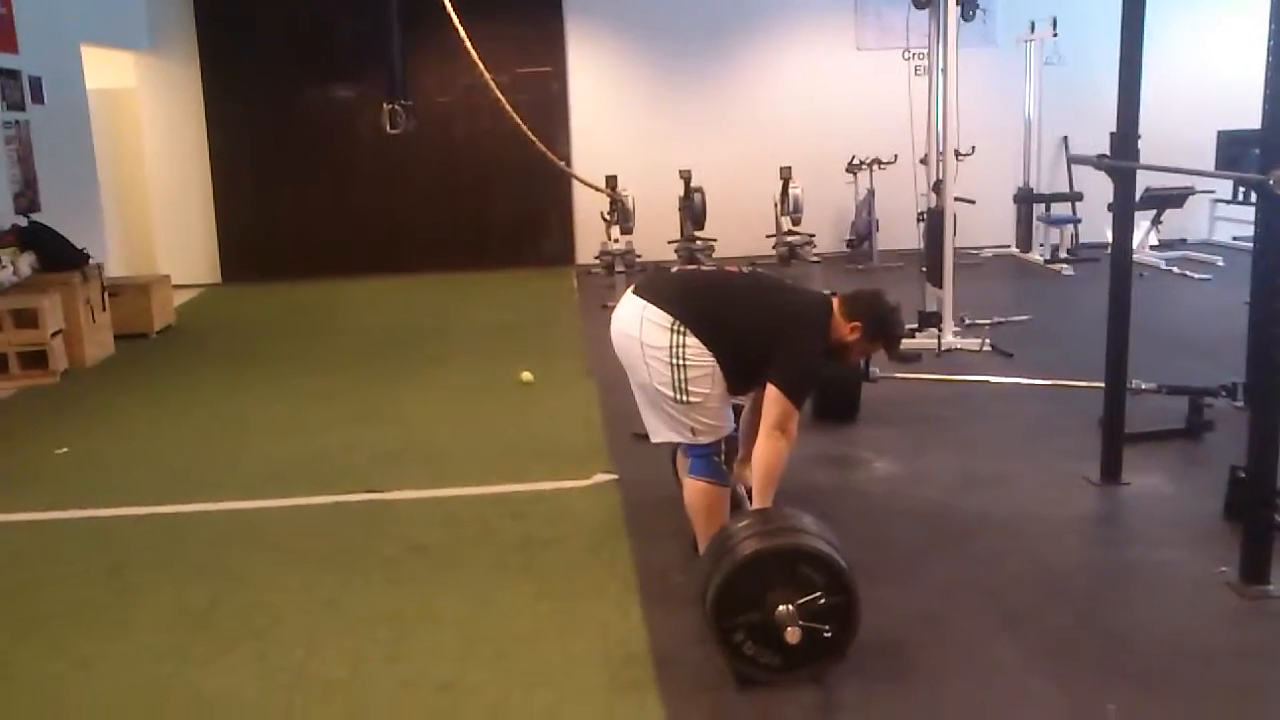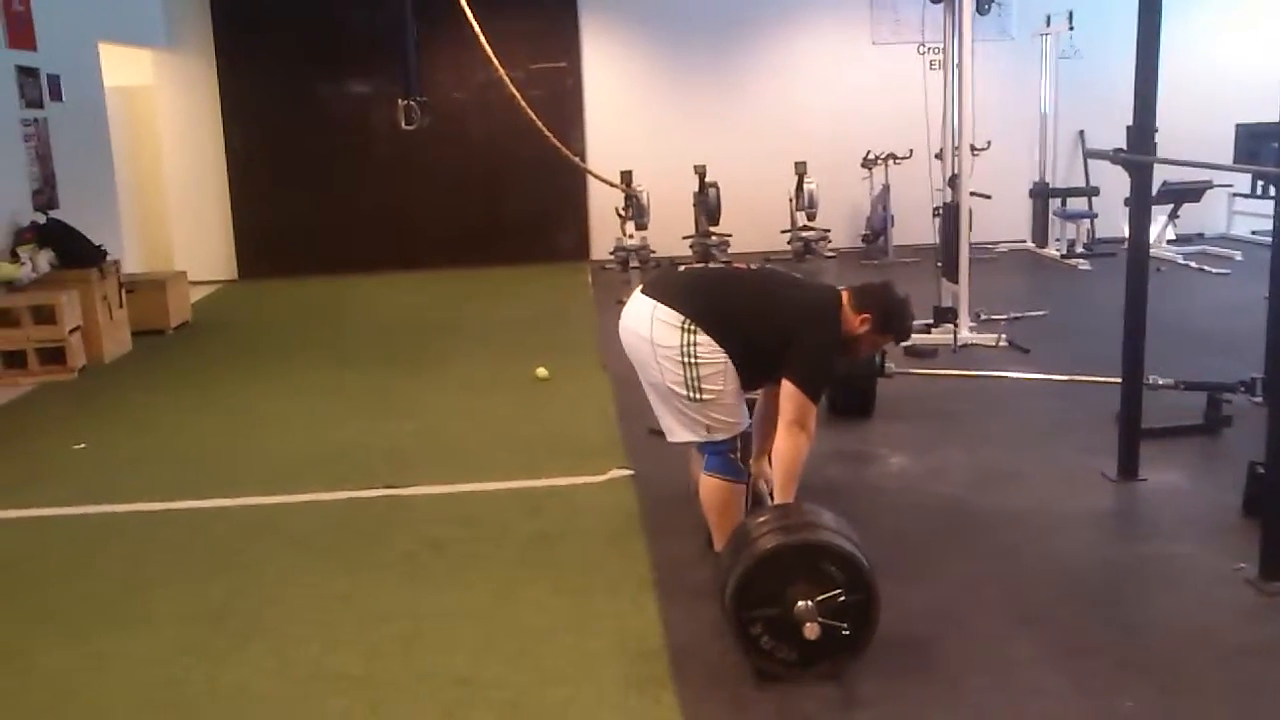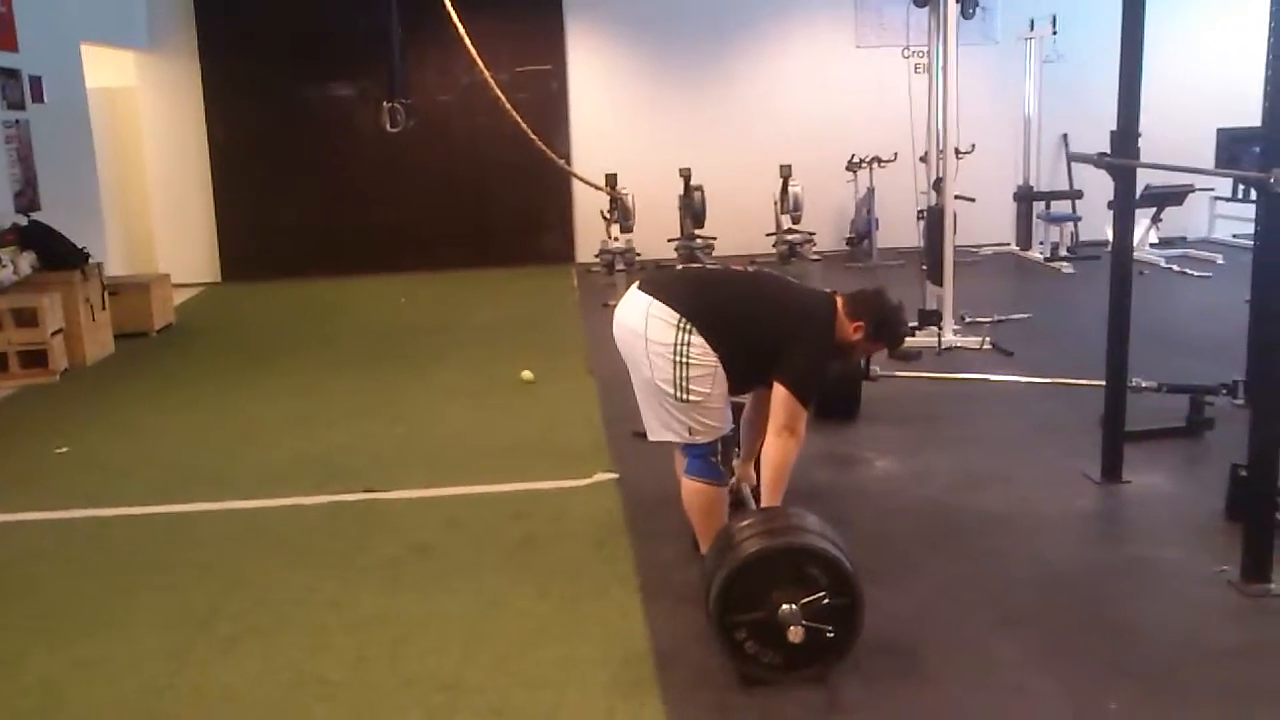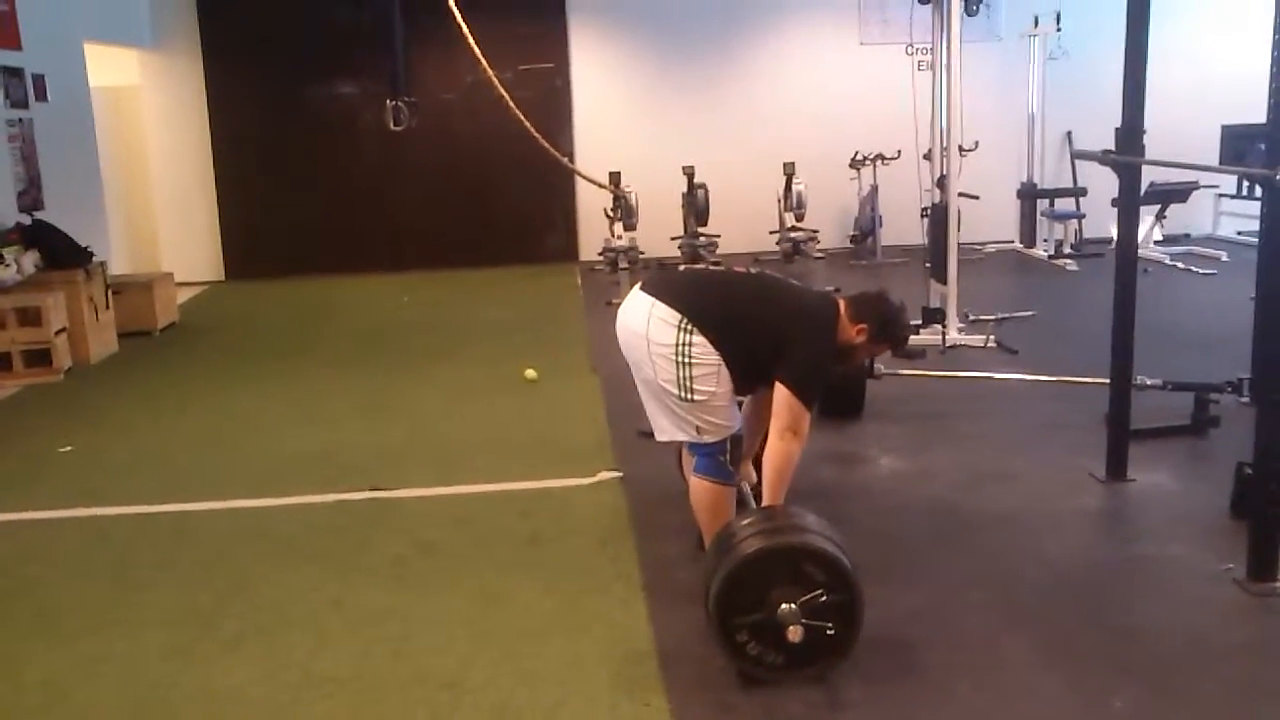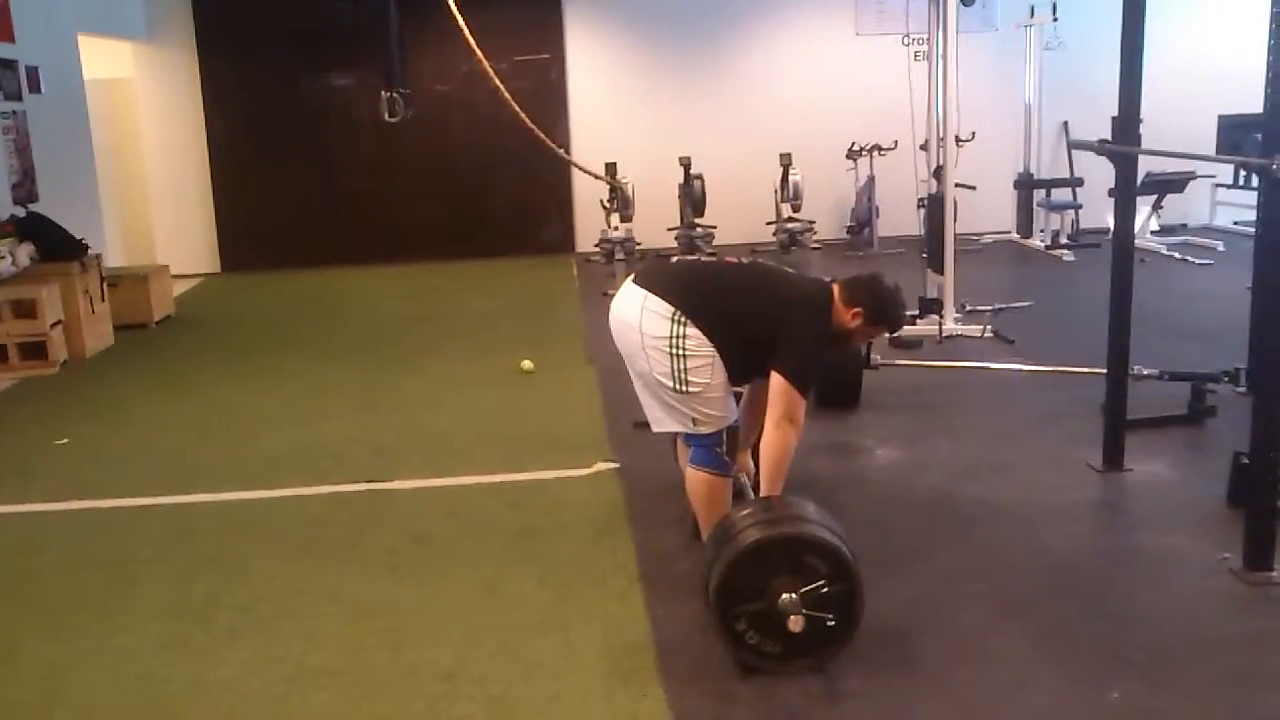
dt=0.5s
person 1, frame 1
left shoulder: (801, 314)
right shoulder: (806, 335)
left elbow: (761, 398)
right elbow: (777, 431)
left wrist: (743, 464)
right hip: (663, 324)
left knee: (697, 438)
right knee: (707, 447)
left ankle: (708, 537)
person 1, frame 2
left shoulder: (811, 307)
right shoulder: (820, 330)
left elbow: (773, 390)
right elbow: (795, 427)
left wrist: (759, 459)
right hip: (673, 324)
left knee: (707, 430)
right knee: (723, 444)
left ankle: (720, 529)
person 1, frame 3
left shoulder: (802, 314)
right shoulder: (813, 334)
left elbow: (764, 394)
right elbow: (784, 431)
left wrist: (745, 464)
right hip: (668, 322)
left knee: (692, 434)
right knee: (705, 446)
left ankle: (705, 530)
person 1, frame 4
left shoulder: (806, 314)
right shoulder: (815, 336)
left elbow: (763, 394)
right elbow: (787, 432)
left wrist: (744, 461)
right hip: (669, 323)
left knee: (701, 434)
right knee: (715, 447)
left ankle: (711, 527)
person 1, frame 5
left shoulder: (801, 301)
right shoulder: (810, 321)
left elbow: (762, 381)
right elbow: (784, 421)
left wrist: (742, 453)
right hip: (662, 315)
left knee: (695, 424)
right knee: (711, 436)
left ankle: (706, 520)
